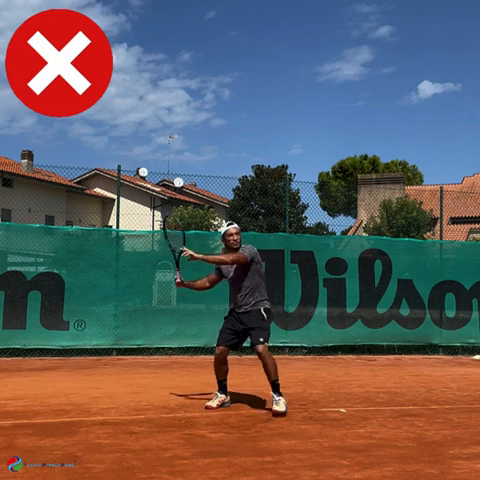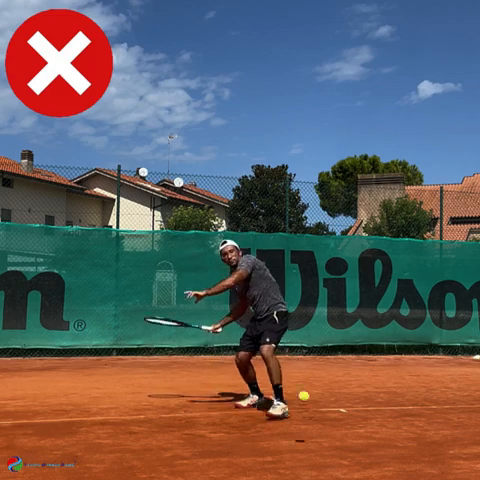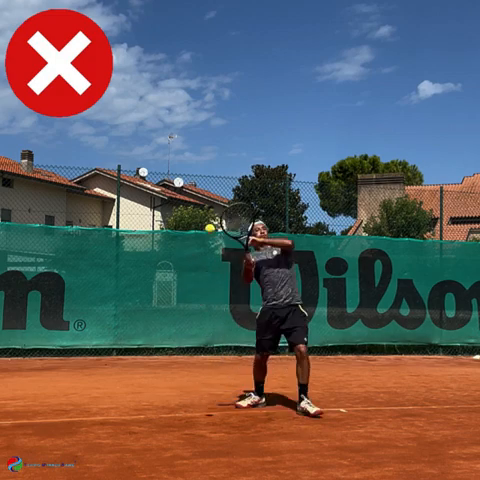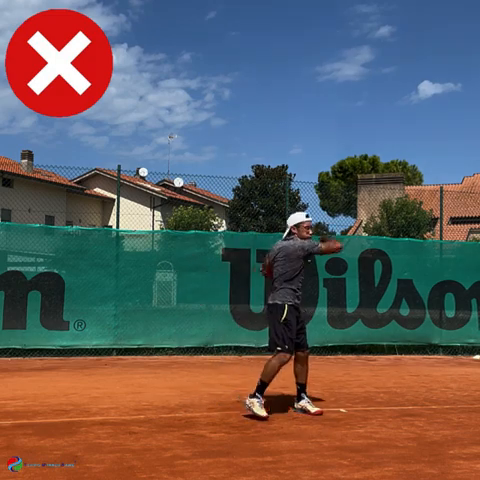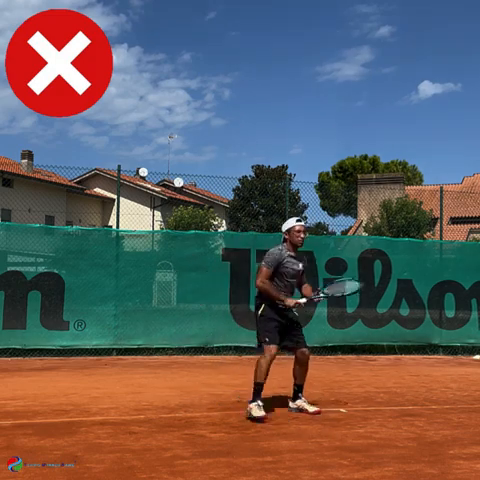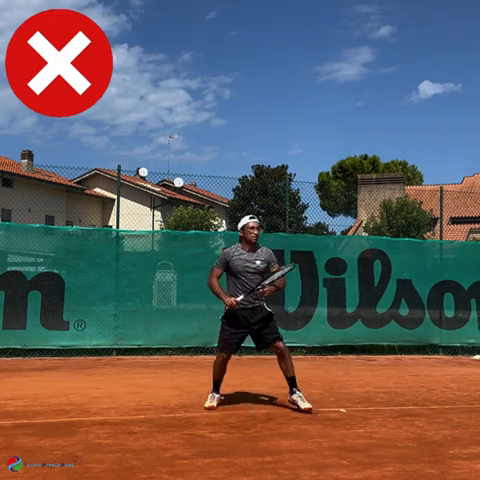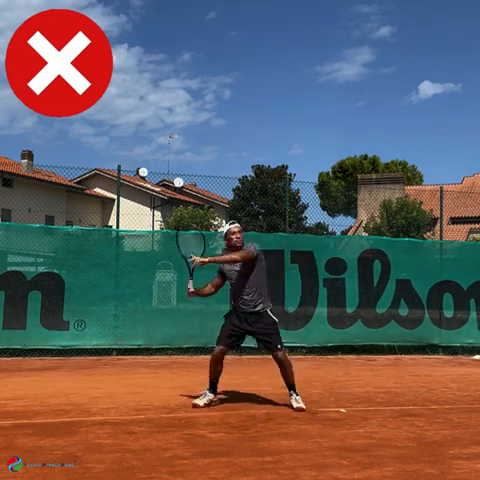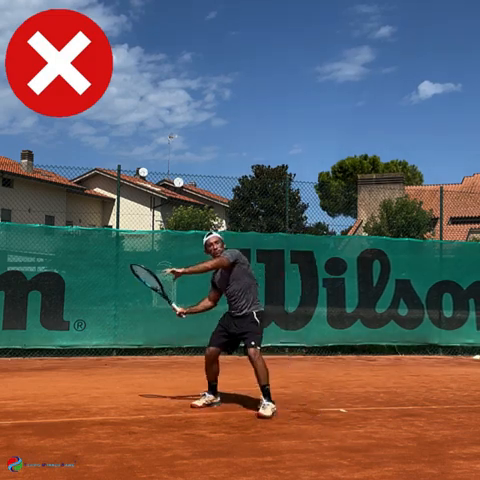
dt=0.5s
person 1, frame 1
left shoulder: (250, 251)
right shoulder: (223, 262)
left elbow: (230, 258)
right elbow: (209, 281)
left wrist: (198, 256)
right wrist: (186, 284)
left hip: (258, 311)
right hip: (237, 313)
left knee: (262, 349)
right knee: (220, 353)
left ankle: (277, 396)
right ankle: (222, 394)
person 1, frame 2
left shoulder: (249, 261)
right shoulder: (238, 281)
left elbow: (230, 282)
right elbow: (241, 308)
left wrist: (204, 293)
right wrist: (222, 323)
left hip: (276, 314)
right hip: (259, 318)
left knee: (266, 351)
right knee: (241, 358)
left ankle: (279, 402)
right ankle: (256, 395)
person 1, frame 3
left shoulder: (281, 249)
right shoulder: (252, 257)
left elbow: (288, 243)
right elbow: (247, 279)
left wrist: (264, 240)
right wrist: (247, 261)
left hip: (293, 308)
right hip: (269, 311)
left knee: (302, 350)
right knee: (261, 356)
left ankle: (303, 400)
right ankle: (258, 395)
person 1, frame 4
left shoulder: (278, 246)
right shoulder: (302, 246)
left elbow: (266, 271)
right elbow: (337, 246)
right wrist: (321, 244)
left hip: (290, 307)
right hip: (282, 307)
left knee: (302, 354)
right knee: (283, 354)
left ankle: (301, 399)
right ankle: (255, 397)
person 1, frame 5
left shoulder: (299, 258)
right shoulder: (276, 253)
left elbow: (302, 284)
right elbow: (260, 282)
left wrist: (312, 294)
right wrist: (284, 299)
left hip: (286, 312)
right hip: (268, 309)
left knee: (303, 353)
right knee: (271, 350)
left ankle: (297, 399)
right ankle: (255, 401)
person 1, frame 6
left shoulder: (266, 253)
right shoulder: (228, 254)
left elbow: (280, 280)
right elbow: (212, 279)
left wrist: (272, 288)
right wrist: (225, 298)
left hip: (260, 311)
right hip: (235, 313)
left knee: (280, 348)
right knee: (223, 355)
left ankle: (294, 393)
right ankle: (215, 393)
person 1, frame 7
left shoulder: (253, 249)
right shoulder: (225, 266)
left elbow: (237, 257)
right elbow: (213, 287)
left wrist: (207, 260)
right wrist: (196, 291)
left hip: (262, 314)
right hip: (238, 314)
left knee: (280, 355)
right knee: (218, 352)
left ankle: (293, 394)
right ankle: (211, 393)
person 1, frame 8
left shoulder: (233, 254)
right shoulder: (216, 275)
left elbow: (210, 265)
right elbow: (211, 301)
left wrist: (183, 271)
right wrist: (187, 310)
left hip: (251, 314)
right hip: (232, 316)
left knee: (253, 352)
right knee: (210, 353)
left ankle: (267, 401)
right ankle: (212, 395)
